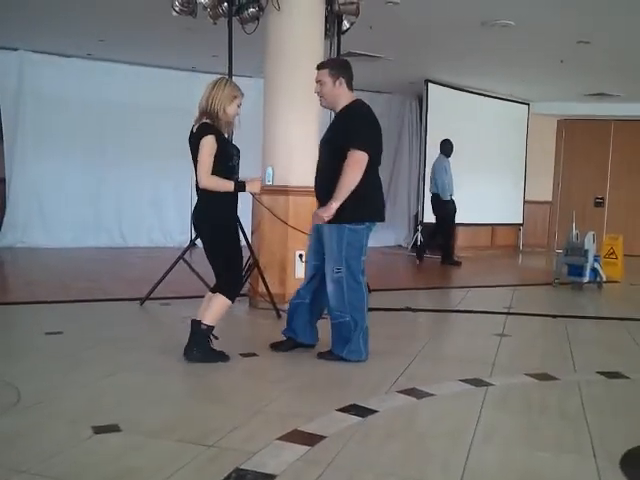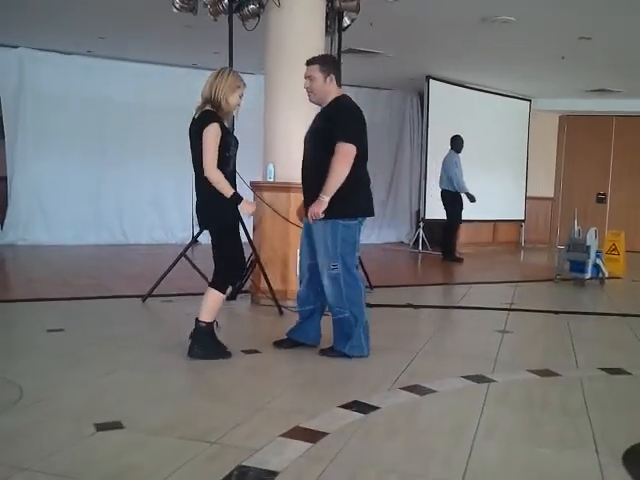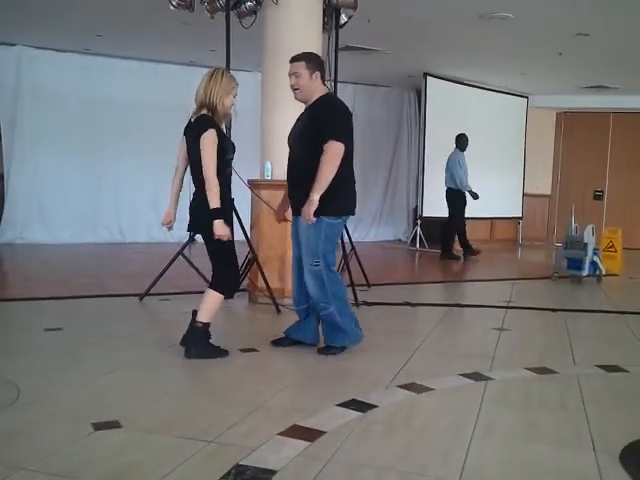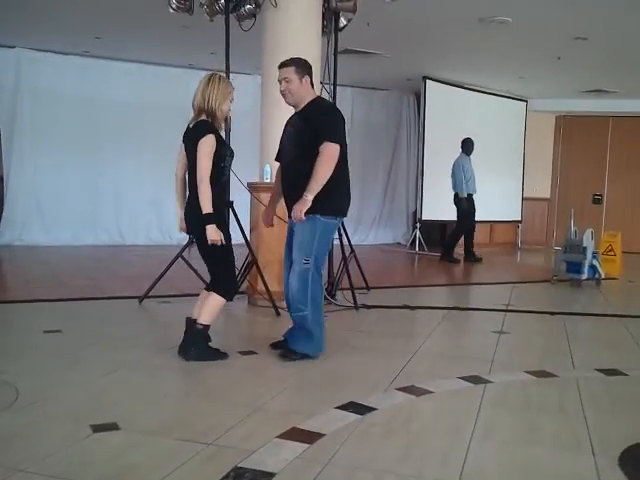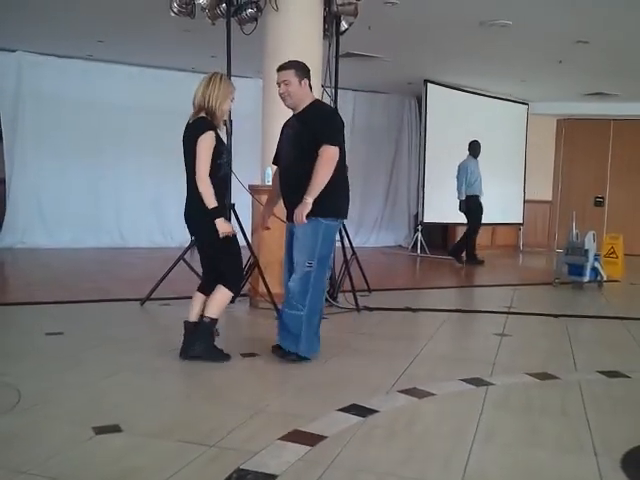
dt=0.2s
person 1, frame 1
left shoulder: (358, 116)
right shoulder: (343, 117)
left elbow: (357, 162)
left wrist: (332, 204)
left hip: (350, 214)
right hip: (335, 213)
left knee: (344, 278)
right knee: (316, 274)
left ankle: (351, 347)
right ankle: (300, 333)
person 1, frame 2
left shoulder: (344, 111)
right shoulder: (326, 114)
left elbow: (345, 156)
left wrist: (324, 198)
right wrist: (309, 202)
left hip: (340, 210)
right hip: (320, 209)
left knee: (339, 275)
right knee: (311, 274)
left ankle: (352, 343)
right ankle: (305, 332)
person 1, frame 3
left shoulder: (331, 109)
right shoulder: (308, 113)
left elbow: (333, 154)
left wrist: (314, 198)
right wrist: (287, 199)
left hip: (324, 207)
right hip: (306, 207)
left knee: (317, 269)
right knee: (302, 271)
left ankle: (343, 332)
right ankle: (305, 330)
person 1, frame 4
left shoulder: (324, 112)
right shoulder: (294, 120)
left elbow: (329, 154)
left wrist: (307, 197)
right wrist: (272, 203)
left hip: (321, 207)
right hip: (299, 208)
left knee: (304, 271)
right knee: (295, 273)
left ankle: (306, 341)
right ankle: (301, 334)
person 1, frame 5
left shoulder: (324, 115)
right shoulder: (289, 125)
left elbow: (329, 157)
right elbow: (281, 170)
left wrist: (308, 199)
right wrist: (269, 205)
left hip: (321, 210)
right hip: (297, 211)
left knee: (306, 274)
right knee: (296, 276)
left ankle: (298, 341)
right ankle: (301, 338)
person 2, frame 1
left shoulder: (204, 130)
right shoulder: (208, 132)
right elbow: (204, 179)
left wrist: (237, 183)
right wrist: (243, 186)
left hip: (215, 217)
right hip: (216, 219)
left knee: (224, 280)
right knee: (232, 282)
left ankle: (197, 340)
right ankle: (199, 343)
person 2, frame 2
left shoulder: (202, 119)
right shoulder: (212, 120)
right elbow: (211, 170)
right wrist: (238, 200)
left hip: (213, 205)
right hip: (218, 207)
left knee: (232, 267)
right knee: (227, 270)
left ankle: (204, 331)
right ankle: (202, 339)
person 2, frame 3
left shoulder: (194, 124)
right shoulder: (210, 126)
left elbow: (180, 169)
right elbow: (210, 175)
left wrist: (172, 207)
right wrist: (218, 216)
left hip: (205, 209)
right hip: (212, 211)
left knee: (226, 273)
right knee: (226, 276)
left ankle: (196, 332)
right ankle: (197, 340)
person 2, frame 4
left shoulder: (192, 128)
right shoulder: (208, 132)
left elbow: (181, 174)
right elbow: (203, 180)
left wrist: (184, 212)
right wrist: (209, 222)
left hip: (198, 214)
right hip: (210, 216)
left knee: (218, 278)
right knee: (226, 281)
left ankle: (191, 337)
right ankle: (197, 341)
person 2, frame 5
left shoulder: (194, 125)
right shoulder: (206, 128)
right elbow: (202, 177)
right wrist: (218, 216)
left hip: (198, 213)
right hip: (207, 214)
left knee: (212, 276)
right knee: (233, 275)
left ankle: (191, 339)
right ankle: (203, 337)
person 3, frame 1
left shoulder: (444, 162)
right shoulder: (441, 163)
right elbow: (442, 184)
left wrist: (449, 200)
right wrist: (448, 201)
left hip: (442, 199)
right hip: (442, 199)
left knee: (441, 228)
right knee: (448, 228)
right ankle: (447, 257)
person 3, frame 2
left shoulder: (454, 158)
right shoulder: (451, 159)
right elbow: (456, 179)
left wrist: (464, 192)
right wrist: (467, 193)
left hip: (452, 194)
right hip: (451, 194)
left knee: (453, 223)
right knee: (453, 223)
left ankle: (448, 252)
right ankle: (448, 254)
person 3, frame 3
left shoulder: (460, 156)
right shoulder: (455, 157)
right elbow: (458, 177)
left wrist: (467, 191)
right wrist: (470, 191)
left hip: (458, 192)
right hip: (454, 193)
left knee: (460, 221)
right knee: (453, 222)
left ankle: (467, 248)
right ankle: (446, 252)
person 3, frame 4
left shoulder: (467, 161)
right shoulder: (460, 162)
right elbow: (460, 182)
right wrist: (463, 199)
left hip: (468, 197)
right hip: (463, 198)
left knee: (470, 227)
right knee: (461, 226)
left ankle: (469, 254)
right ankle: (447, 254)
person 3, frame 5
left shoulder: (475, 163)
right shoulder: (465, 164)
right elbow: (461, 184)
right wrist: (462, 201)
left hip: (475, 199)
right hip: (469, 199)
left knee: (475, 228)
right knee: (474, 227)
left ankle: (471, 256)
right ankle: (456, 251)
